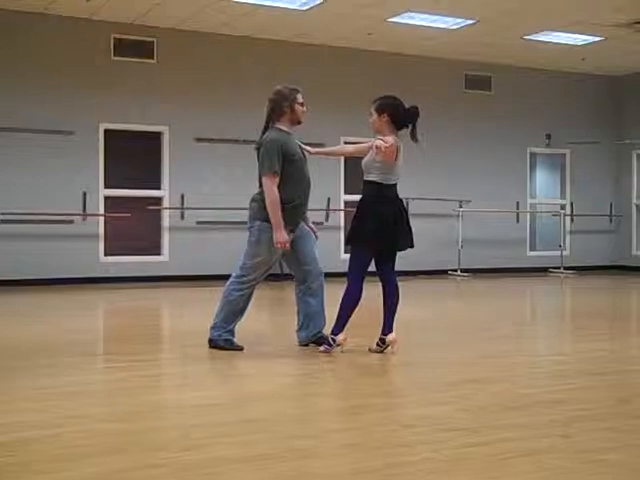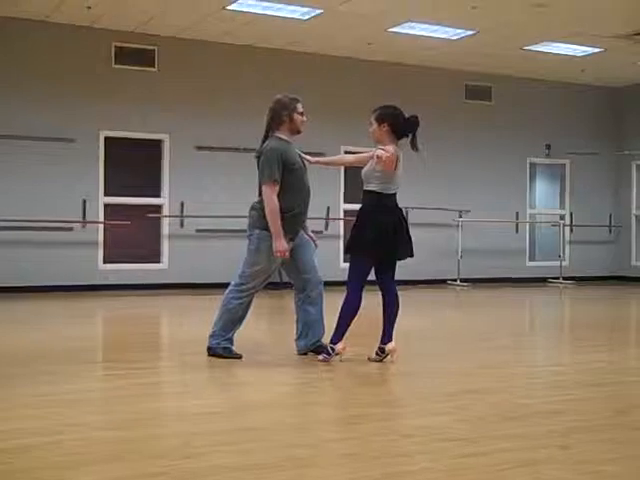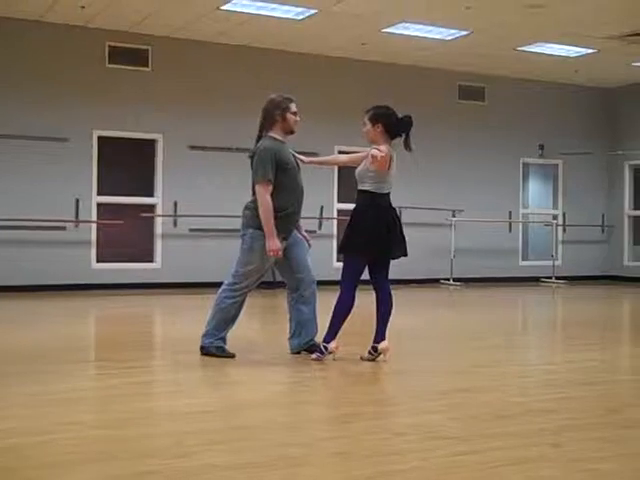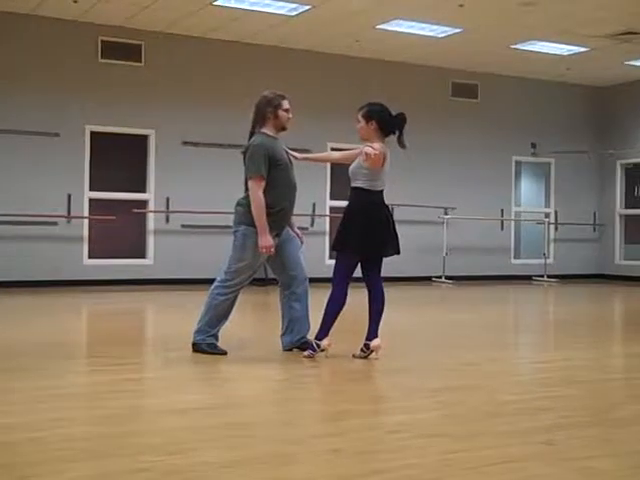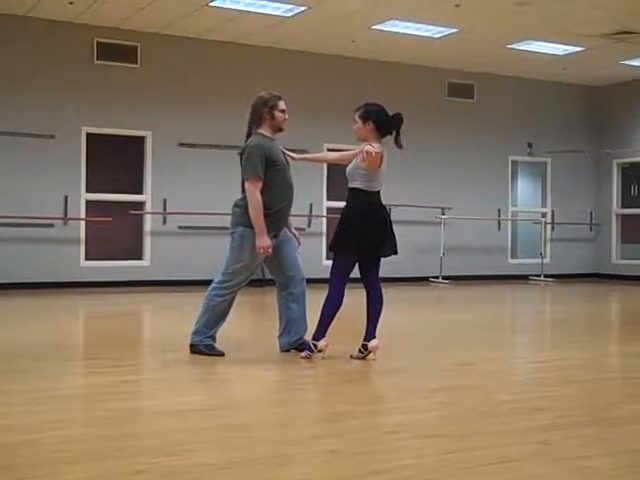
dt=0.2s
person 1, frame 1
left shoulder: (290, 139)
right shoulder: (273, 140)
right elbow: (269, 187)
left wrist: (305, 220)
right wrist: (278, 229)
left hip: (294, 224)
right hip: (270, 224)
left knee: (311, 276)
right knee: (246, 279)
left ankle: (311, 333)
right ankle: (220, 334)
person 1, frame 2
left shoulder: (289, 149)
right shoulder: (273, 149)
right elbow: (269, 195)
left wrist: (304, 229)
right wrist: (277, 238)
left hip: (294, 233)
right hip: (269, 232)
left knee: (311, 285)
right knee: (245, 288)
left ankle: (310, 342)
right ankle: (218, 342)
person 1, frame 3
left shoulder: (283, 148)
right shoulder: (267, 149)
right elbow: (263, 195)
left wrist: (298, 229)
right wrist: (271, 237)
left hip: (287, 232)
right hip: (263, 232)
left knee: (304, 284)
right knee: (238, 286)
left ankle: (303, 341)
right ankle: (211, 341)
person 1, frame 4
left shoulder: (276, 145)
right shoulder: (260, 145)
right elbow: (255, 191)
left wrist: (291, 226)
right wrist: (263, 233)
left hip: (280, 229)
right hip: (255, 229)
left knee: (296, 281)
right knee: (231, 283)
left ankle: (295, 338)
right ankle: (203, 338)
person 1, frame 5
left shoulder: (273, 145)
right shoulder: (257, 146)
right elbow: (253, 192)
left wrist: (288, 226)
right wrist: (260, 234)
left hip: (277, 230)
right hip: (252, 229)
left knee: (293, 282)
right knee: (228, 284)
left ankle: (293, 339)
right ankle: (201, 339)
person 2, frame 1
left shoulder: (389, 143)
right shoulder: (382, 143)
left elbow: (385, 152)
right elbow: (348, 150)
left wrist: (381, 148)
right wrist: (315, 151)
left hip: (375, 211)
right hip: (387, 212)
left knee: (355, 276)
right knee: (387, 275)
left ankle: (337, 333)
right ankle: (387, 333)
person 2, frame 2
left shoulder: (389, 152)
right shoulder: (383, 152)
left elbow: (387, 162)
right elbow: (348, 159)
left wrist: (382, 158)
right wrist: (315, 160)
left hip: (375, 220)
right hip: (387, 222)
left knee: (354, 285)
right knee: (387, 284)
left ankle: (336, 342)
right ankle: (386, 342)
person 2, frame 3
left shoulder: (382, 153)
right shoulder: (376, 153)
left elbow: (380, 164)
right elbow: (342, 159)
left wrist: (376, 158)
right wrist: (309, 160)
left hip: (369, 220)
right hip: (380, 221)
left knee: (348, 284)
right knee: (381, 283)
left ankle: (329, 341)
right ankle: (380, 341)
person 2, frame 4
left shoulder: (376, 150)
right shoulder: (369, 150)
left elbow: (374, 161)
right elbow: (335, 156)
left wrist: (370, 155)
right wrist: (302, 157)
left hip: (363, 217)
right hip: (373, 219)
left knee: (340, 281)
right knee: (373, 281)
left ankle: (321, 338)
right ankle: (372, 338)
person 2, frame 5
left shoulder: (373, 151)
right shoulder: (365, 151)
left elbow: (371, 159)
right elbow: (332, 157)
left wrist: (369, 153)
right wrist: (299, 157)
left hip: (360, 217)
right hip: (370, 219)
left knee: (337, 281)
right knee: (371, 281)
left ankle: (318, 339)
right ankle: (370, 339)
